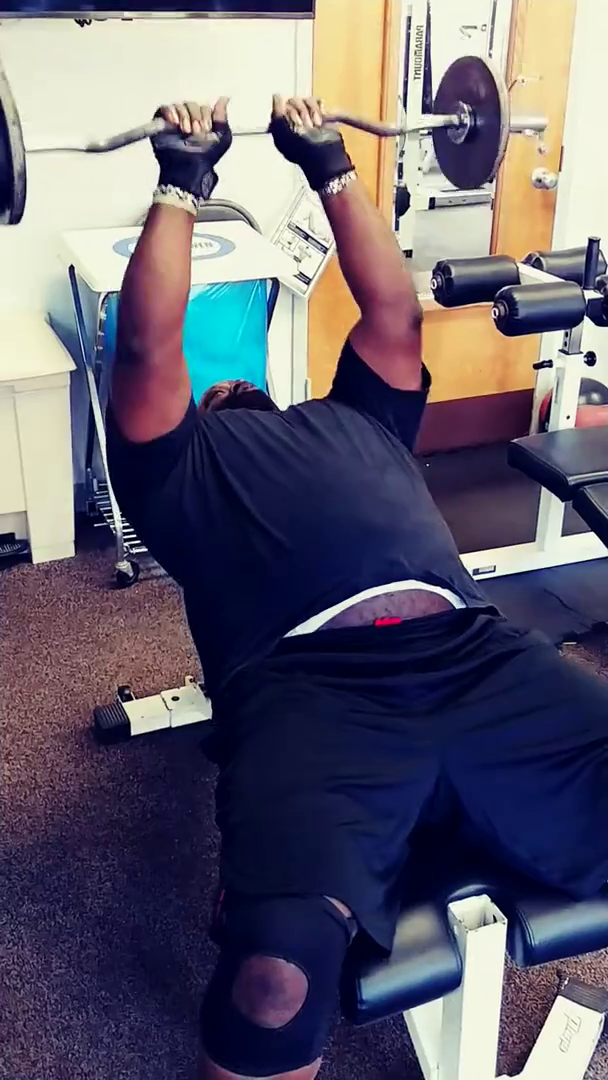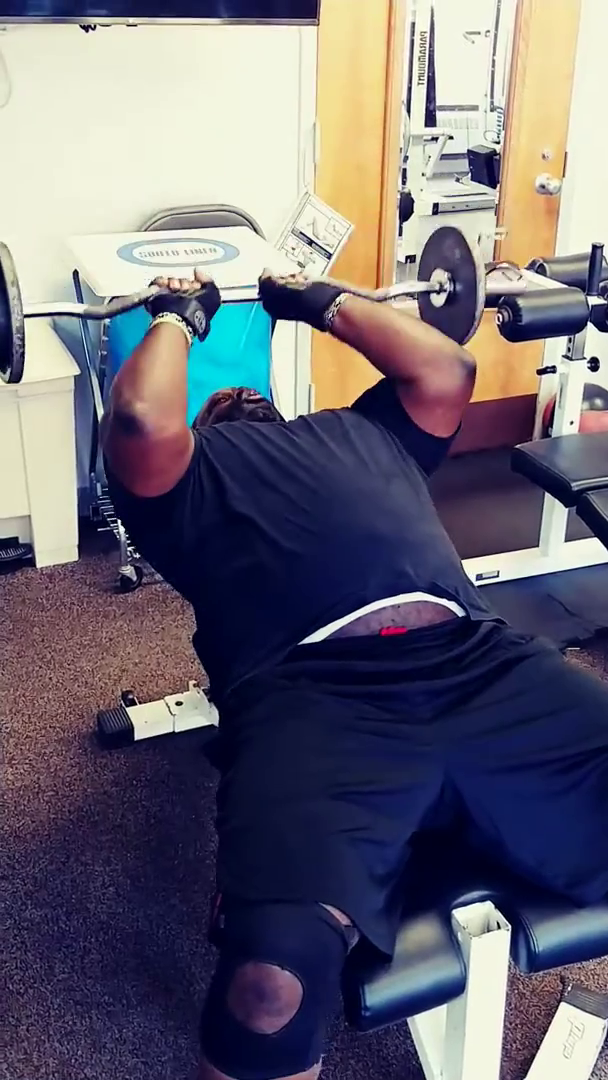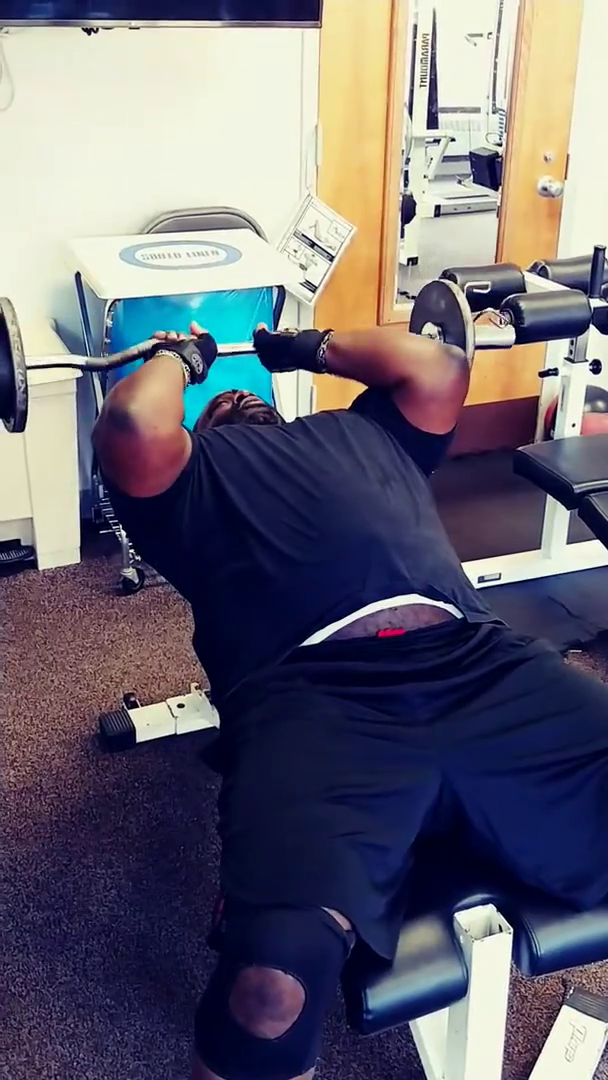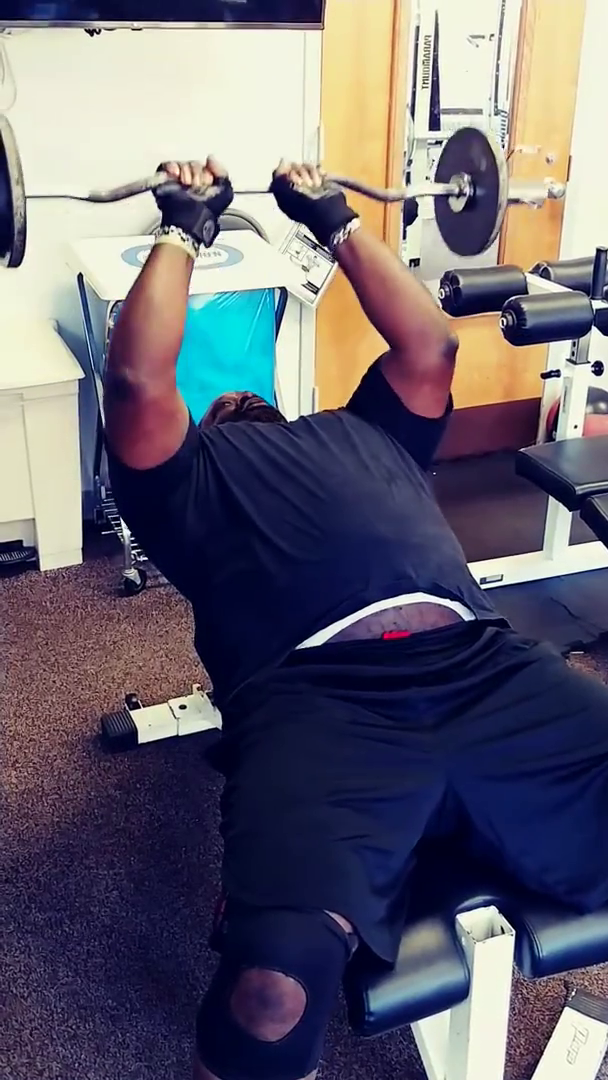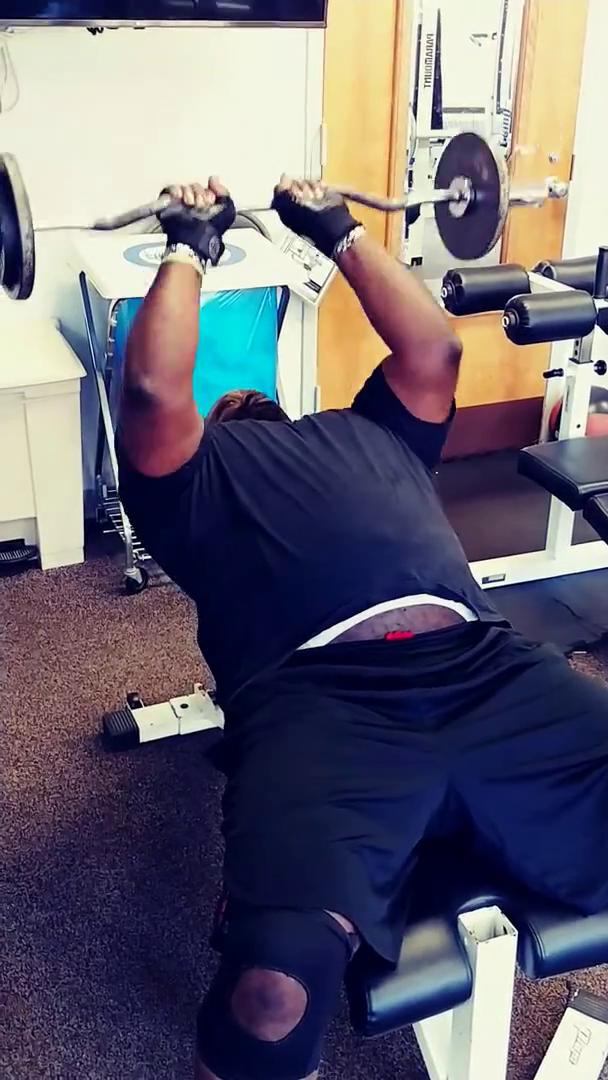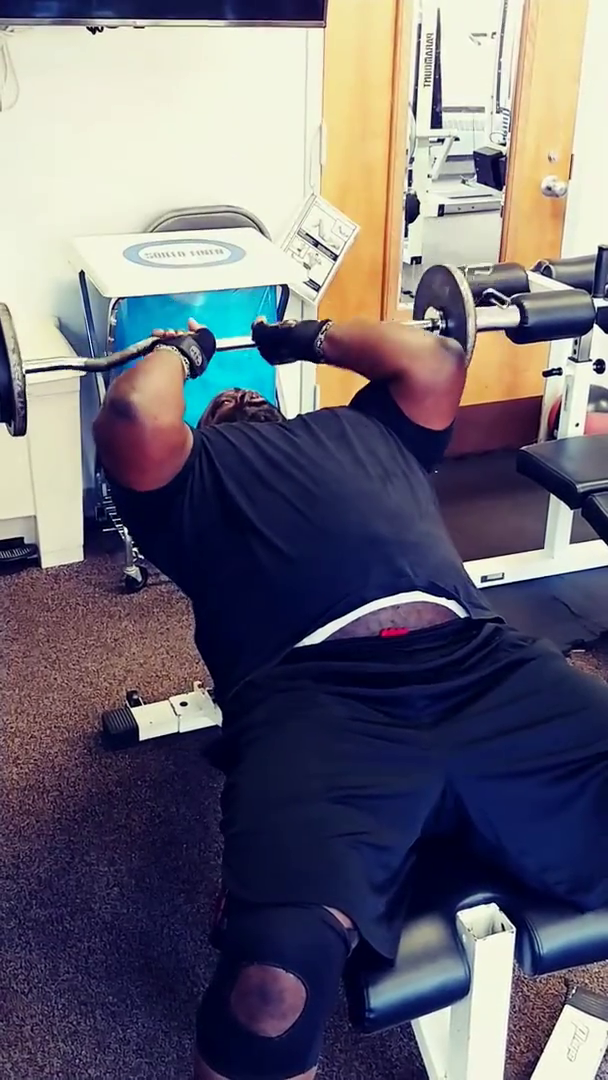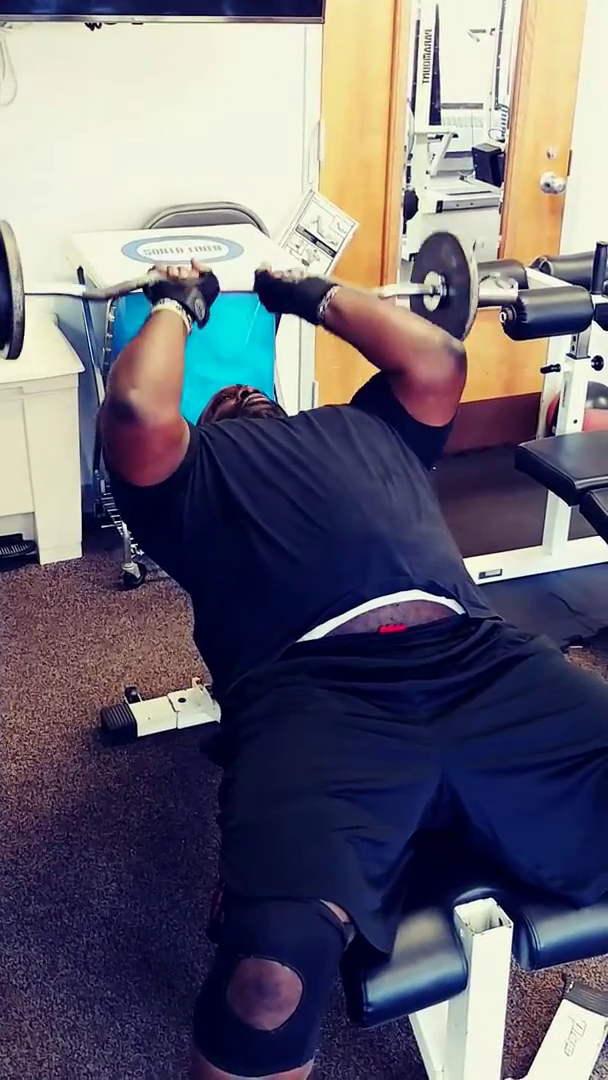
dt=0.5s
person 1, frame 1
left shoulder: (355, 424)
right shoulder: (184, 468)
left elbow: (392, 312)
right elbow: (148, 350)
left wrist: (331, 169)
right wrist: (182, 185)
left hip: (475, 655)
right hip: (307, 688)
right knee: (278, 969)
person 1, frame 2
left shoulder: (360, 429)
right shoulder: (192, 470)
left elbow: (446, 373)
right elbow: (140, 424)
left wrist: (327, 302)
right wrist: (178, 320)
left hip: (479, 661)
right hip: (313, 695)
right knee: (273, 972)
person 1, frame 3
left shoulder: (359, 430)
right shoulder: (194, 471)
left elbow: (440, 367)
right elbow: (130, 430)
left wrist: (318, 348)
right wrist: (176, 360)
left hip: (475, 660)
right hip: (311, 696)
right knee: (272, 982)
person 1, frame 4
left shoulder: (363, 434)
right shoulder: (192, 479)
left elbow: (427, 345)
right elbow: (139, 381)
left wrist: (336, 222)
right wrist: (181, 232)
left hip: (484, 667)
right hip: (316, 698)
right knee: (274, 984)
person 1, frame 5
left shoulder: (365, 432)
right shoulder: (196, 479)
left elbow: (429, 351)
right elbow: (155, 393)
left wrist: (339, 232)
right wrist: (188, 248)
left hip: (485, 667)
right hip: (317, 700)
right knee: (275, 982)
person 1, frame 6
left shoulder: (361, 428)
right shoulder: (195, 471)
left elbow: (436, 361)
right elbow: (132, 421)
left wrist: (316, 339)
right wrist: (176, 356)
left hip: (480, 661)
right hip: (315, 694)
right knee: (272, 982)
person 1, frame 7
left shoulder: (359, 426)
right shoulder: (194, 466)
left elbow: (437, 359)
right elbow: (134, 416)
left wrist: (321, 297)
right wrist: (175, 307)
left hip: (479, 658)
right hip: (312, 691)
right knee: (270, 973)
